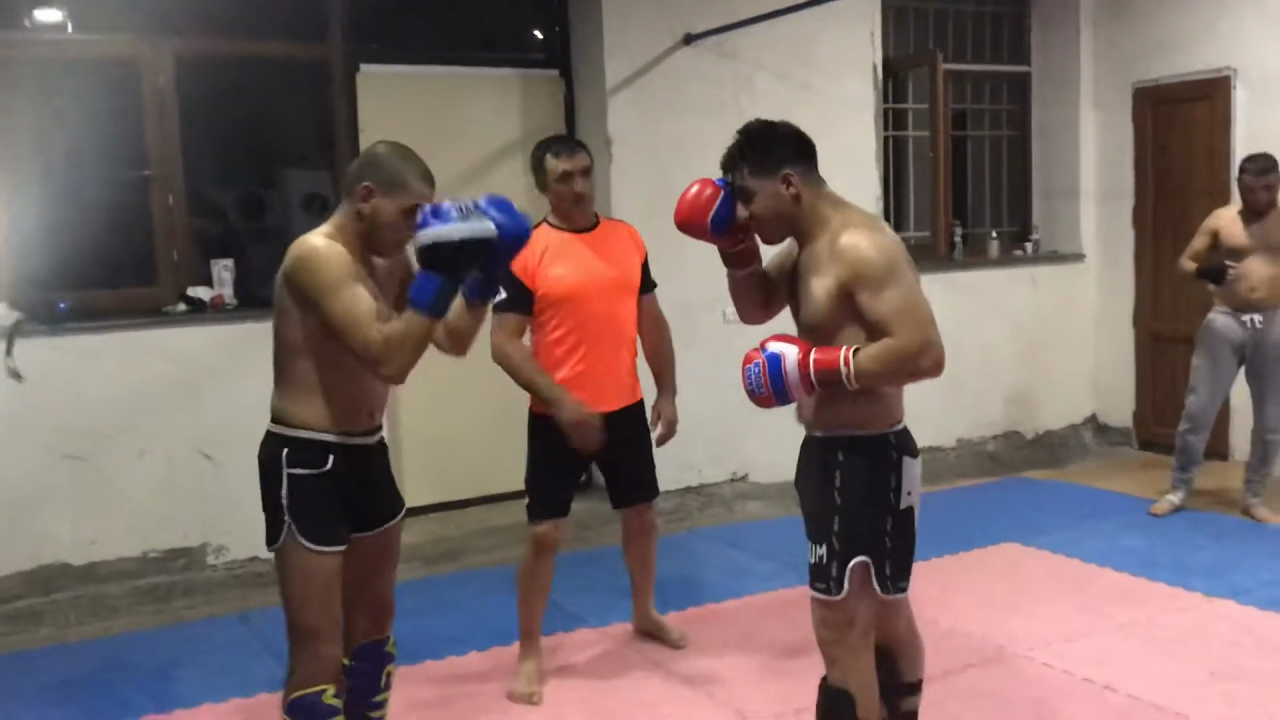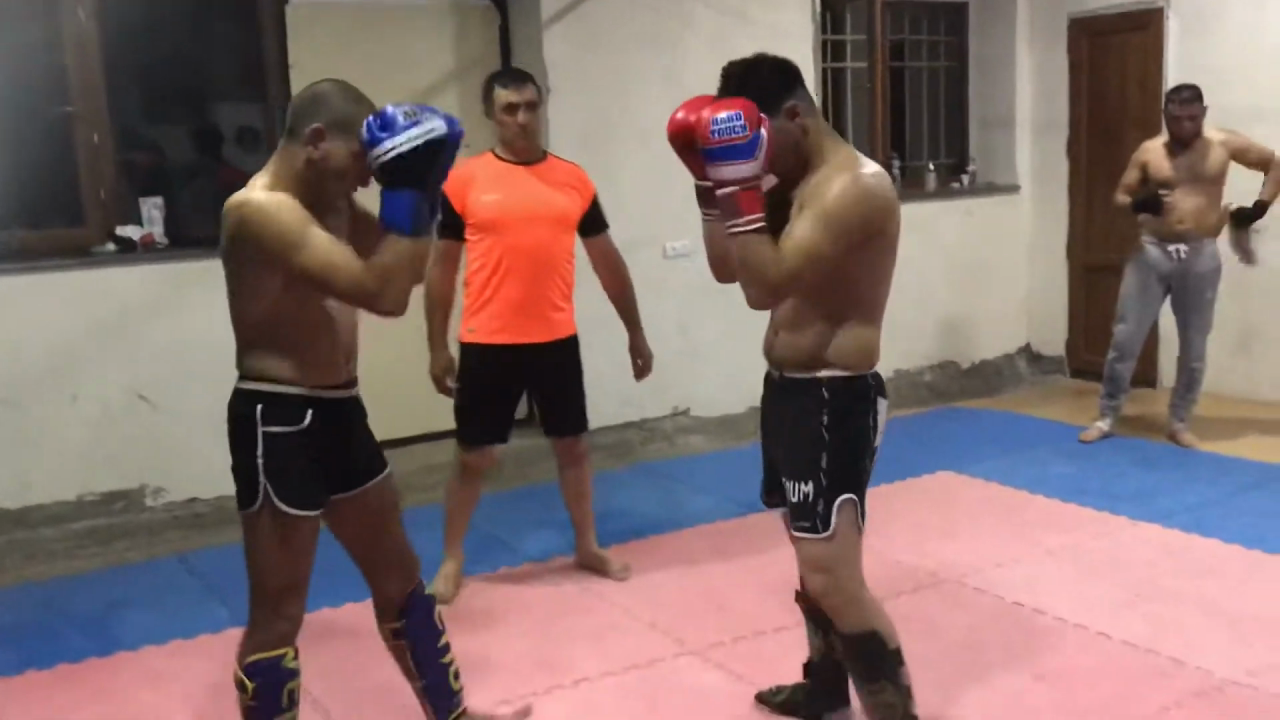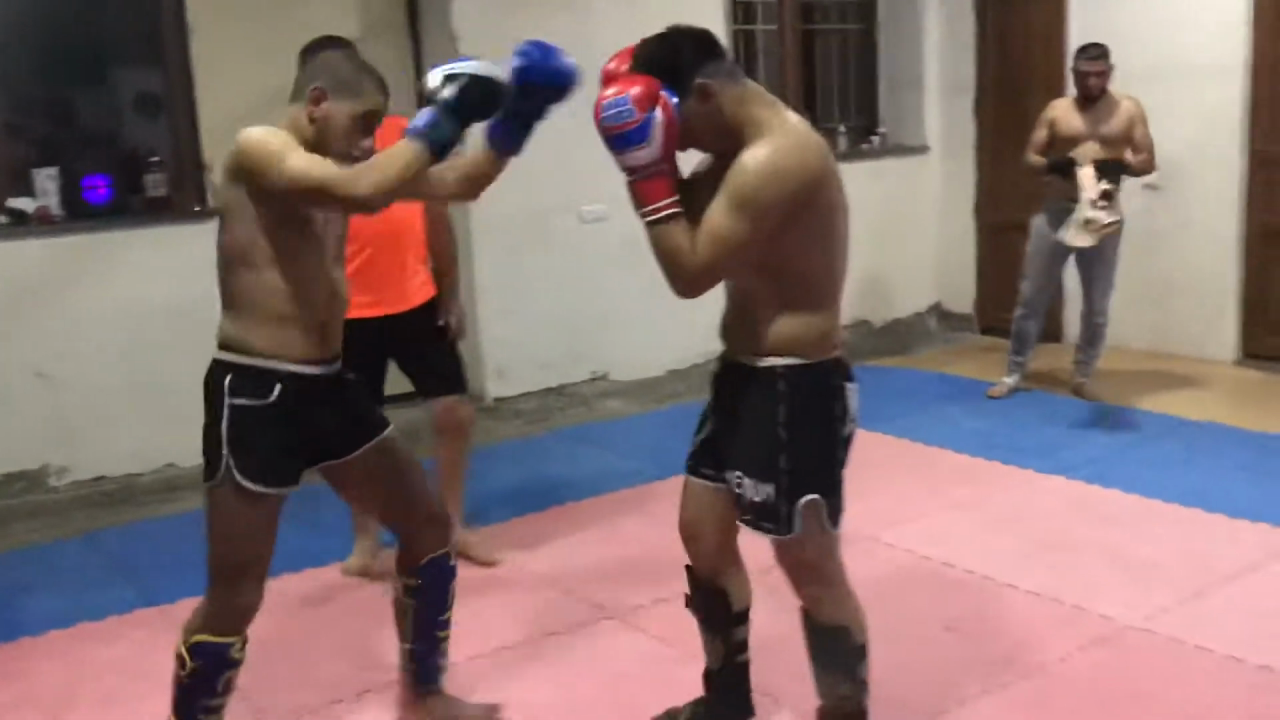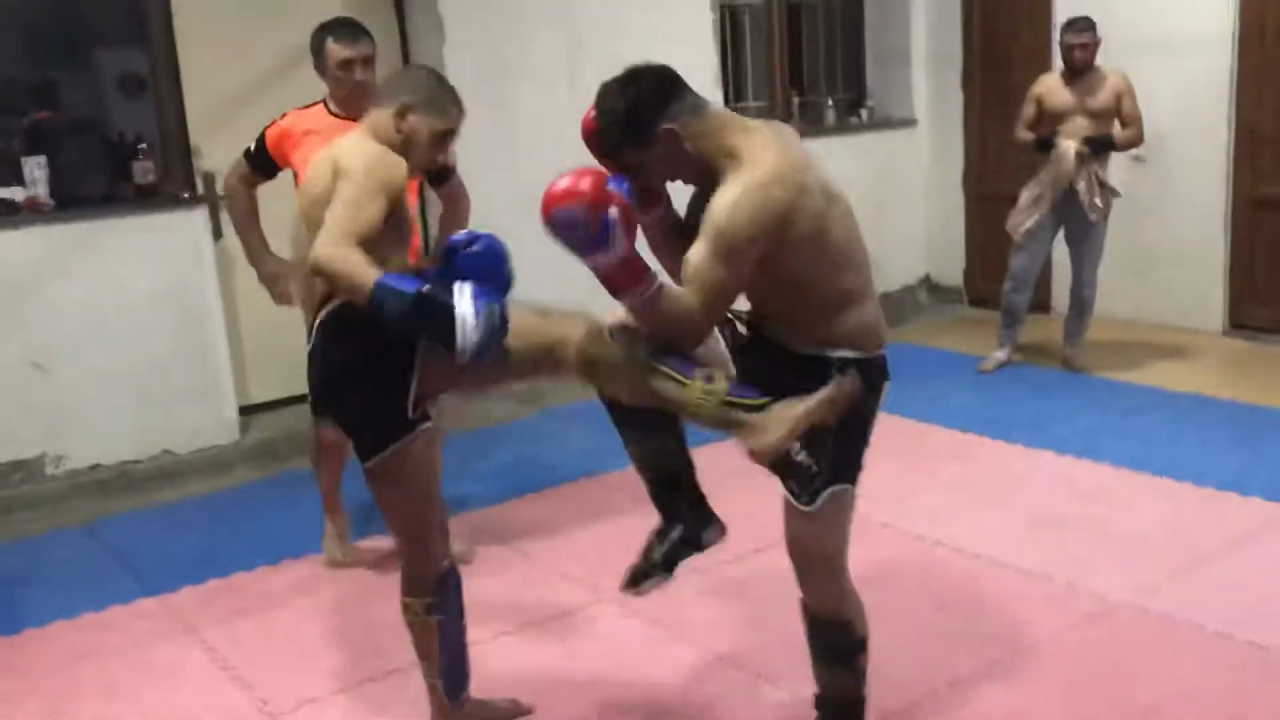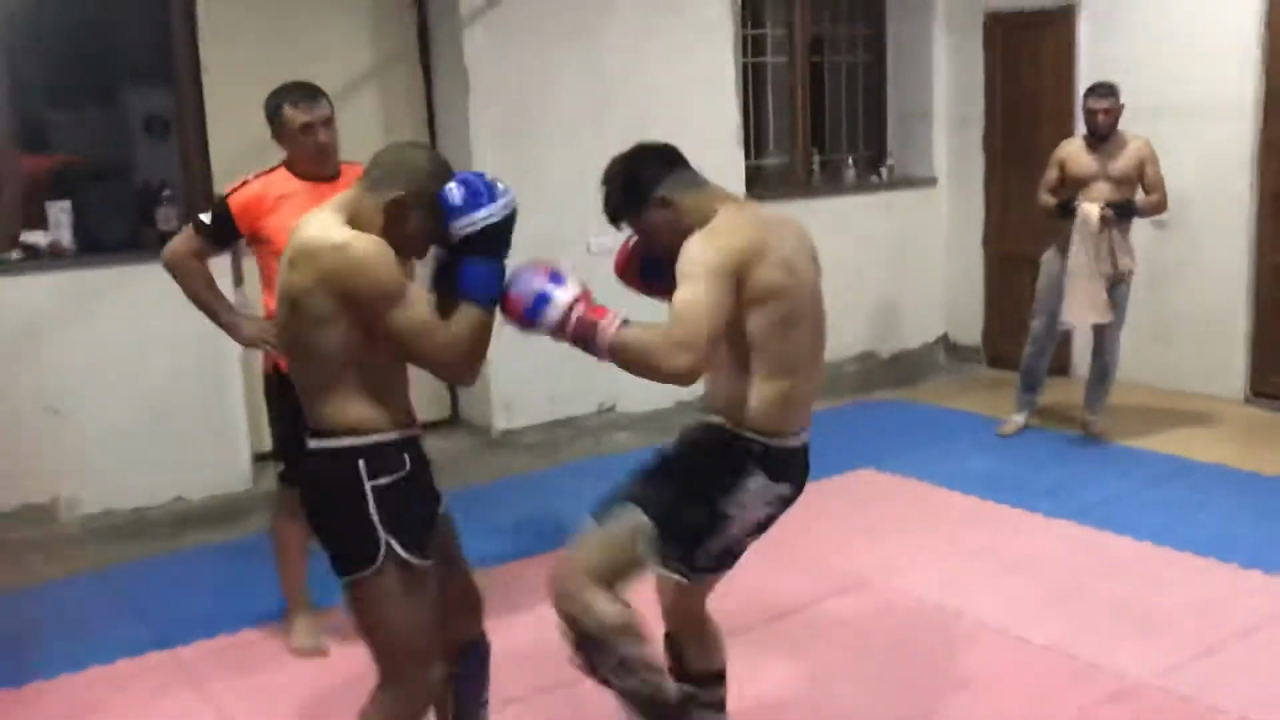
dt=0.5s
person 1, frame 1
left shoulder: (862, 246)
right shoulder: (807, 246)
left elbow: (924, 353)
right elbow: (754, 308)
left wrist: (813, 367)
right wrist: (734, 243)
left hip: (865, 461)
right hip: (834, 453)
left knee: (840, 633)
right knee: (885, 614)
person 1, frame 2
left shoulder: (853, 187)
right shoulder: (790, 180)
left elbow: (764, 289)
right elbow: (727, 268)
left wrist: (742, 187)
right wrist: (712, 181)
left hip: (834, 400)
right hip: (788, 389)
left knee: (831, 578)
right knee: (824, 560)
person 1, frame 3
left shoulder: (778, 157)
right shoulder: (742, 148)
left elbow: (690, 273)
right elbow: (685, 215)
left wrist: (644, 167)
right wrist: (653, 160)
left hip: (797, 388)
right hip: (744, 374)
left knee: (810, 568)
right knee: (702, 533)
person 1, frame 4
left shoulder: (751, 190)
right shoulder: (754, 142)
left elbow: (686, 322)
right elbow: (691, 256)
left wrist: (609, 261)
right wrist: (647, 196)
left hip: (832, 371)
right hip: (774, 342)
left knee: (817, 563)
person 1, frame 5
left shoulder: (712, 244)
right shoulder: (782, 232)
left elbow: (683, 361)
left wrist: (575, 316)
right wrist: (676, 290)
left hip: (739, 458)
right hip: (774, 455)
left knee: (574, 582)
right knee: (680, 601)
person 2, frame 1
left shoulder: (389, 260)
right shoulder: (316, 257)
left elbow: (455, 341)
right elbow: (390, 360)
left wrist: (481, 271)
right wrist: (440, 273)
left hip: (367, 457)
right hip: (306, 465)
left knee: (373, 627)
right knee: (319, 652)
person 2, frame 2
left shoulder: (329, 200)
right shoulder: (260, 210)
left elbow: (390, 271)
right elbow: (385, 294)
left wrist: (414, 187)
right wrist: (408, 187)
left hip: (340, 412)
right hip: (280, 425)
left knee: (399, 578)
right knee: (278, 616)
person 2, frame 3
left shoulder: (333, 164)
right shoulder: (256, 152)
left elbow: (454, 188)
right elbow: (367, 190)
left wrist: (510, 120)
right wrist: (440, 120)
left hip: (328, 385)
right hip: (255, 395)
left knee: (429, 529)
right knee: (235, 597)
person 2, frame 4
left shoulder: (340, 163)
right shoulder: (372, 160)
right elbow: (330, 256)
left wrist: (438, 284)
right wrist: (412, 304)
left hip: (354, 362)
right hip: (361, 353)
left knee: (425, 551)
right knee: (576, 339)
right ankle: (758, 419)
person 2, frame 5
left shoulder: (326, 232)
right shoulder: (351, 255)
left elbow: (421, 330)
right elbow: (458, 362)
left wrist: (456, 260)
right wrist: (481, 253)
left hip: (365, 467)
right hip: (364, 476)
left knee: (462, 622)
person 3, frame 1
left shoulder: (628, 239)
right shoulder: (529, 254)
left elbow: (650, 320)
right elbow: (505, 343)
left wrist: (667, 394)
right wrist: (560, 402)
left hip: (625, 408)
right hip: (562, 417)
left knee: (641, 515)
right knee: (545, 533)
left ankle: (645, 614)
right ankle: (529, 654)
person 3, frame 2
left shoulder: (574, 180)
right shoulder: (463, 179)
left elbow: (607, 259)
right elbow: (442, 267)
left wrist: (636, 334)
right wrist: (437, 347)
left hip: (556, 340)
right hip: (486, 344)
left knee: (572, 446)
right knee: (474, 458)
left ankle: (587, 547)
right ankle: (451, 562)
person 3, frame 3
left shoulder: (404, 135)
left elbow: (436, 214)
left wrist: (450, 296)
left hip: (417, 304)
right hip: (350, 317)
left knee: (455, 414)
left ankle: (453, 525)
right ankle: (366, 542)
person 3, frame 4
right shoulder: (293, 130)
left elbow: (455, 198)
right elbow: (237, 183)
right wrist: (265, 262)
right knee: (332, 429)
right ankle: (335, 523)
person 3, frame 5
right shoulder: (256, 197)
right elbow: (181, 255)
right wrist: (236, 321)
right hip: (298, 370)
right knee: (298, 494)
right ankle: (298, 613)
person 4, frame 1
right shoulder: (1220, 220)
right elbow: (1184, 261)
right wrist: (1203, 272)
right hip: (1224, 323)
right knee: (1198, 409)
right ankle: (1178, 489)
person 4, frame 2
left shoulder: (1225, 144)
right shoulder: (1149, 151)
right elbow: (1120, 195)
right wrist: (1139, 204)
left hip: (1200, 256)
right hip: (1152, 253)
left knee: (1194, 348)
right knee: (1125, 338)
left ankle: (1179, 422)
right ankle: (1106, 416)
person 4, frame 3
left shoulder: (1129, 109)
right shoulder: (1056, 110)
left elbow: (1148, 160)
right elbow: (1030, 156)
left wrist: (1117, 165)
right wrist: (1054, 165)
right hip: (1055, 213)
left knee: (1097, 304)
right knee: (1032, 296)
left ankle: (1082, 376)
right ankle: (1014, 372)
person 4, frame 4
left shoulder: (1116, 83)
right shoulder: (1043, 85)
left elbow: (1136, 133)
right elbow: (1020, 132)
left wrist: (1104, 142)
right wrist: (1041, 142)
left hip: (1090, 190)
right hip: (1045, 187)
left knee: (1085, 277)
right knee: (1021, 269)
left ankle: (1072, 348)
right ankle: (1005, 346)
person 4, frame 5
left shoulder: (1140, 149)
right shoulder: (1066, 150)
left elbow: (1159, 200)
right elbow: (1044, 196)
left wrist: (1127, 208)
right wrist: (1062, 207)
left hip: (1112, 256)
right hip: (1067, 251)
left knee: (1107, 340)
right knee: (1041, 332)
left ankle: (1092, 414)
right ankle: (1023, 410)
